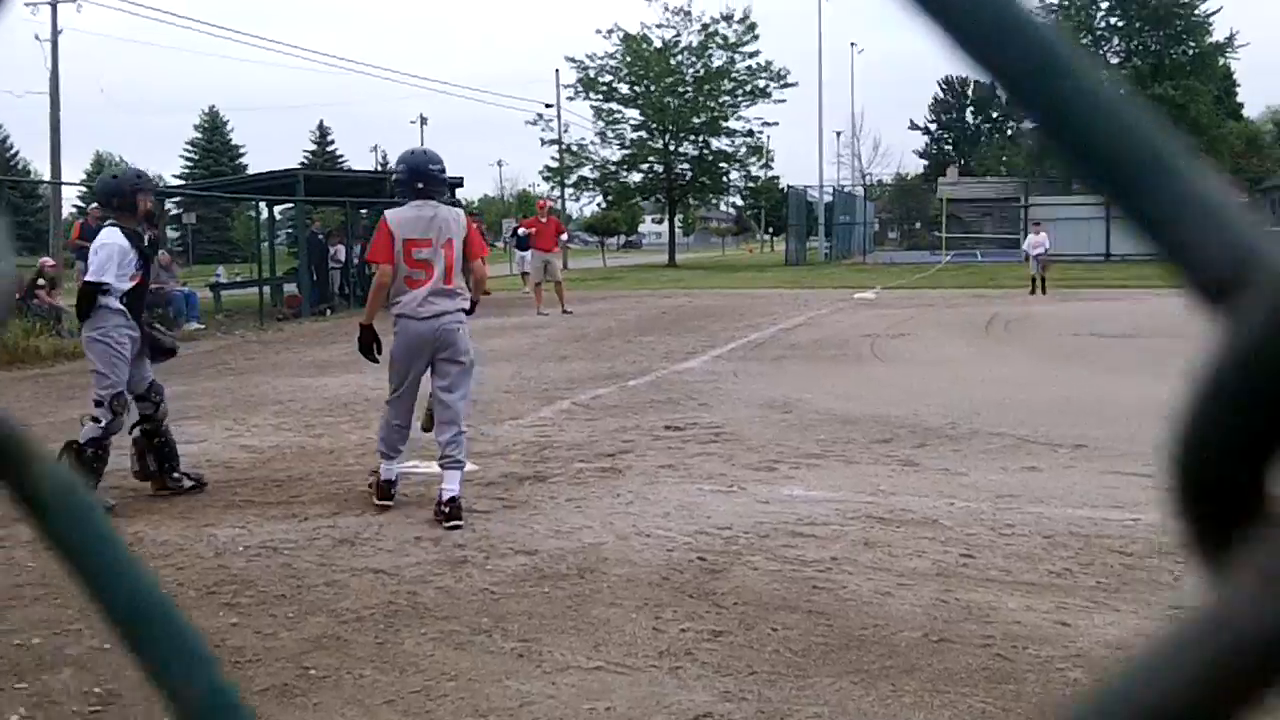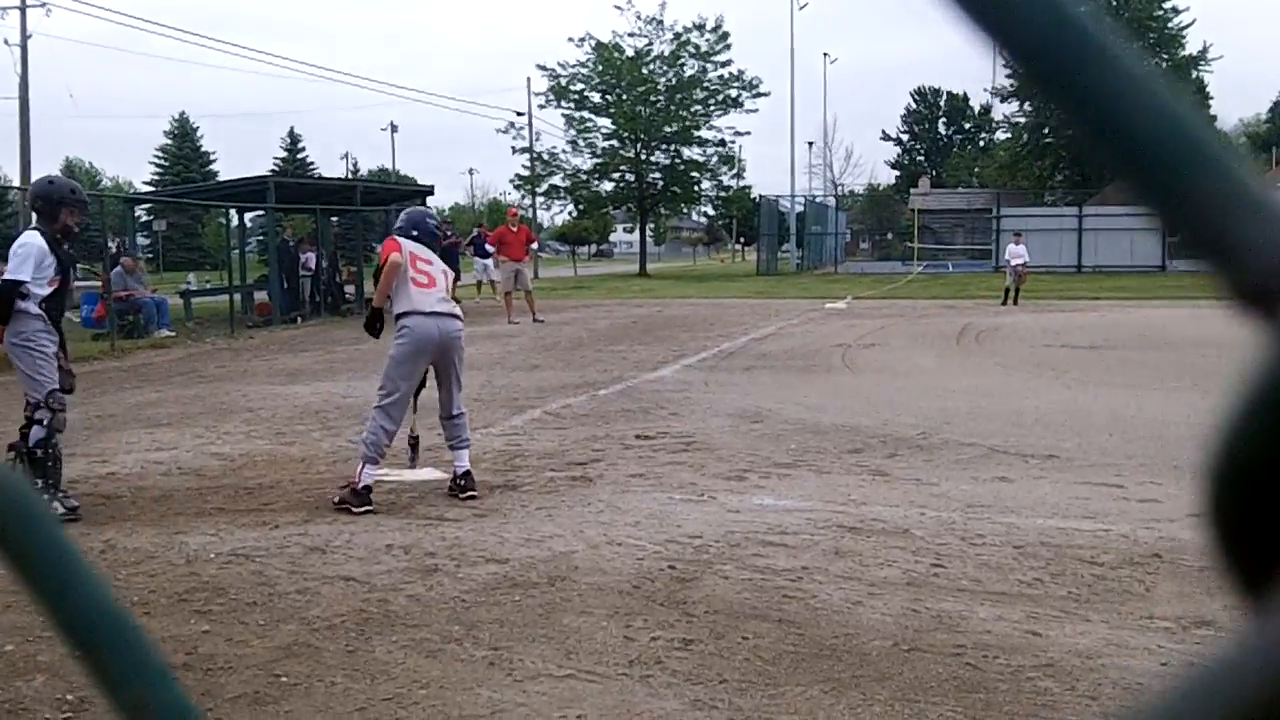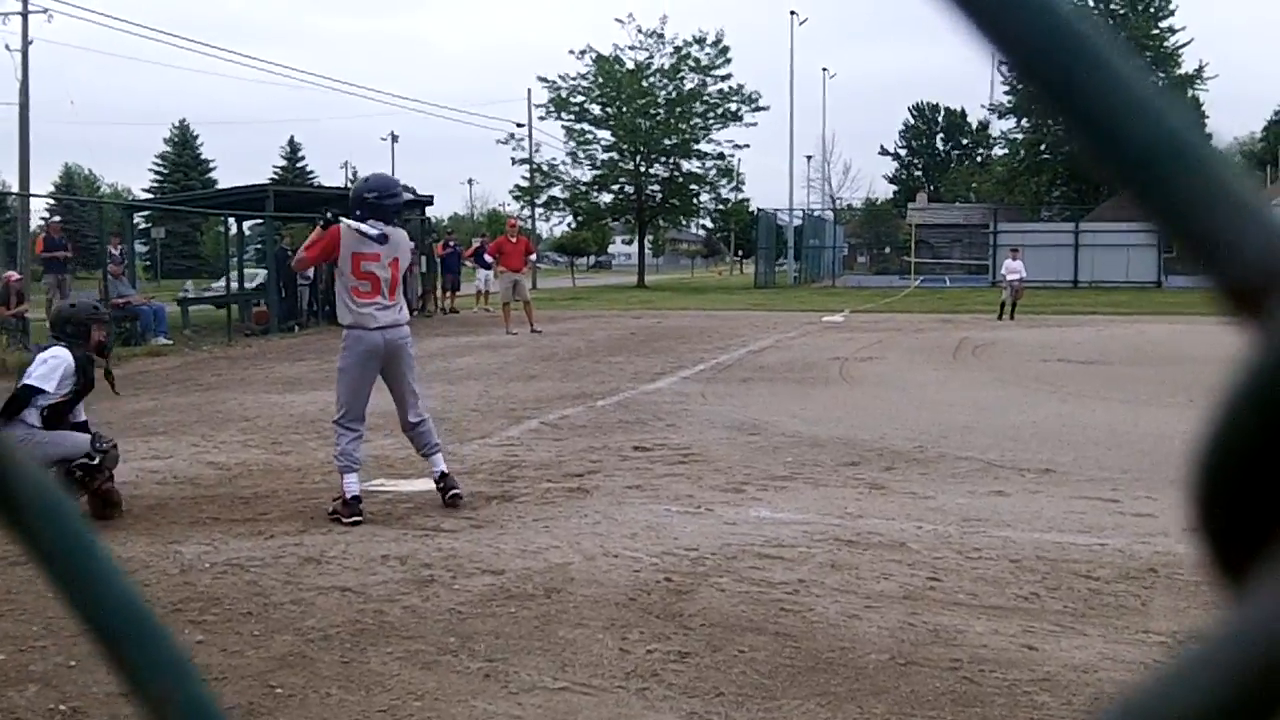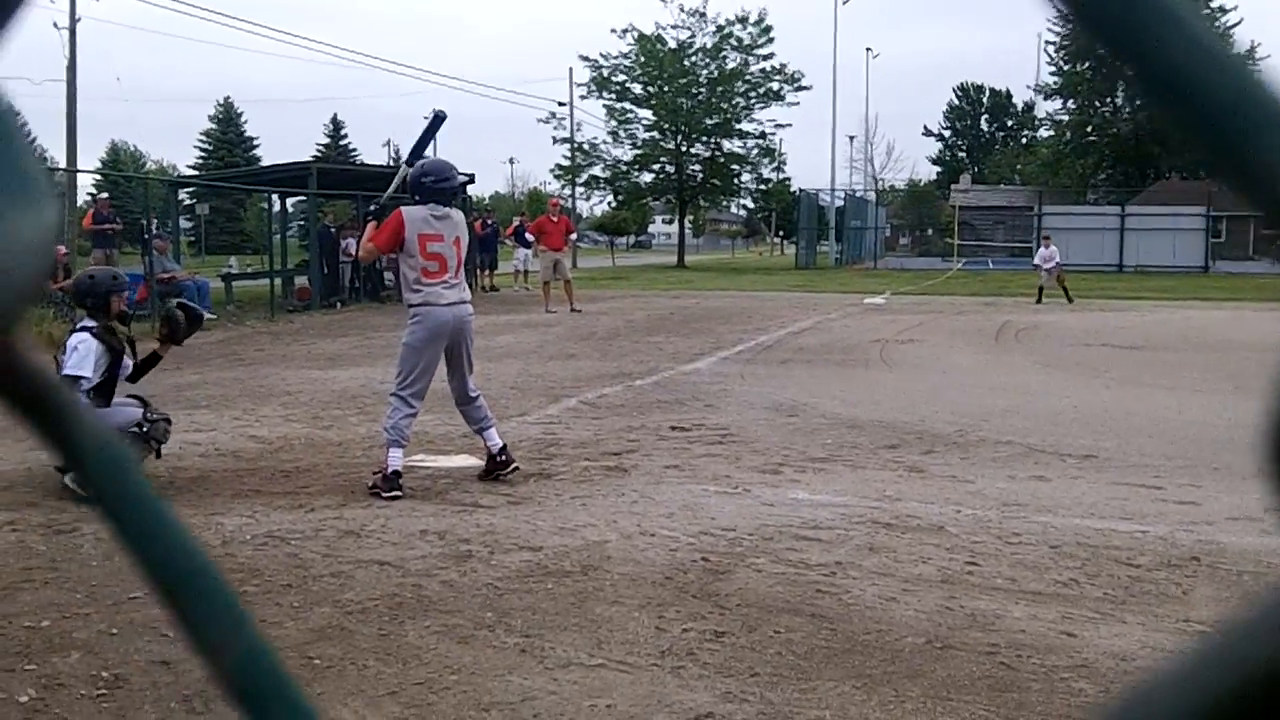
dt=1s
person 1, frame 1
left shoulder: (392, 220)
right shoulder: (458, 218)
left elbow: (384, 278)
right elbow: (480, 274)
left wrist: (366, 324)
right wrist: (471, 300)
left hip: (411, 324)
right hip: (452, 322)
left knee: (399, 405)
right knee: (451, 412)
left ankle: (386, 481)
right ankle: (451, 497)
person 1, frame 2
left shoulder: (396, 244)
right shoulder: (441, 265)
left elbow: (392, 264)
left wrist: (376, 307)
right wrist: (421, 374)
left hip: (416, 326)
right hip: (452, 326)
left knee: (389, 406)
right knee: (452, 405)
left ankle: (362, 487)
right ankle: (463, 475)
person 1, frame 3
left shoulder: (341, 233)
right shoulder: (402, 240)
left elbow: (299, 263)
left wrist: (322, 227)
left hip: (360, 336)
right hip: (398, 333)
left knee: (349, 419)
right knee: (413, 413)
left ankle: (350, 498)
right ankle: (444, 478)
person 1, frame 4
left shoulder: (404, 217)
right shoulder: (459, 219)
left elbow: (365, 255)
left wrist: (372, 220)
left hip: (427, 315)
right hip: (462, 312)
left knee: (406, 395)
right knee: (465, 389)
left ankle: (391, 474)
right ankle: (499, 454)
person 2, frame 1
left shoulder: (129, 237)
right shoulder: (114, 239)
right elbow: (91, 287)
right wrist: (86, 320)
left hip: (128, 330)
right hip: (110, 330)
left knee: (151, 400)
right knee: (110, 407)
left ankle: (165, 475)
person 2, frame 2
left shoulder: (53, 245)
right shoulder: (33, 241)
left wrist: (59, 348)
left hip: (43, 334)
right hip: (29, 333)
left knee: (41, 407)
right knee: (49, 407)
left ankle: (36, 484)
right ankle: (44, 491)
person 2, frame 3
left shoulder: (79, 363)
right shoulder: (62, 358)
left elbow: (77, 421)
right elbow: (22, 395)
left hip: (33, 433)
right hip: (21, 436)
left knee: (82, 435)
right knee: (106, 450)
person 2, frame 4
left shoulder: (106, 333)
right shoulder: (88, 339)
left elbow: (132, 373)
right elbow: (67, 384)
left wrist: (163, 348)
left hip: (93, 414)
left knee: (139, 407)
right knee: (156, 426)
